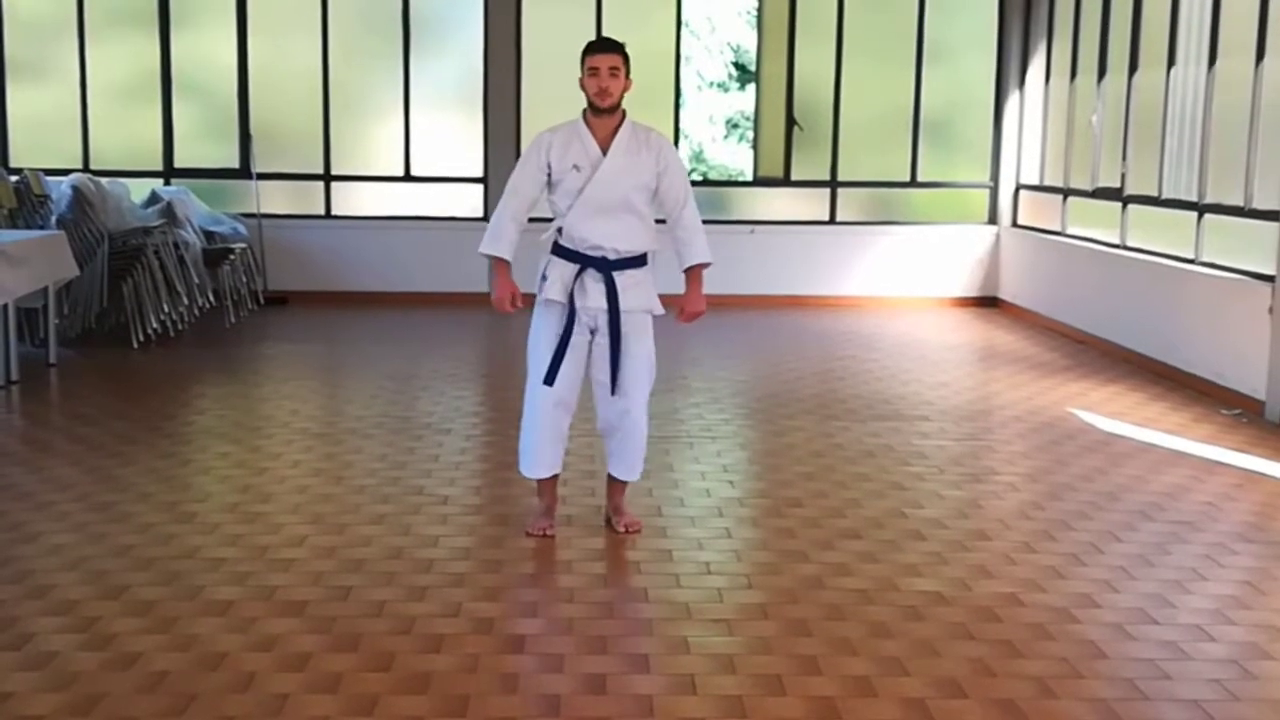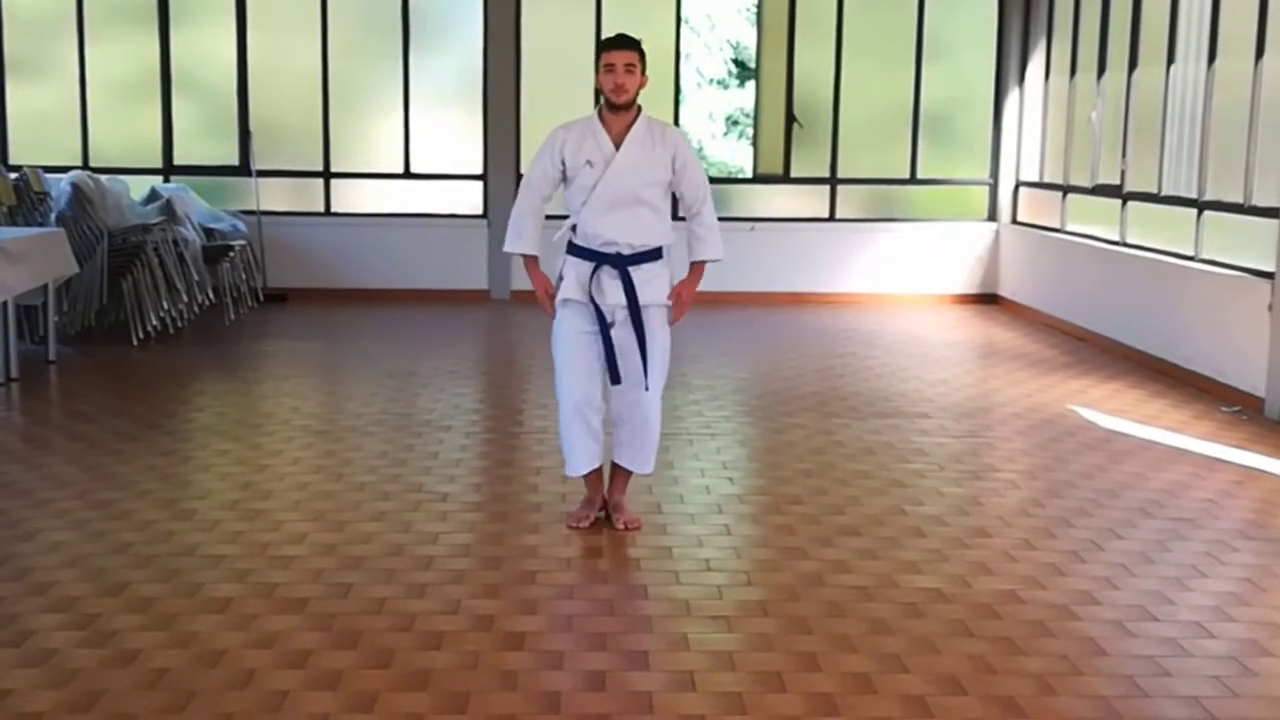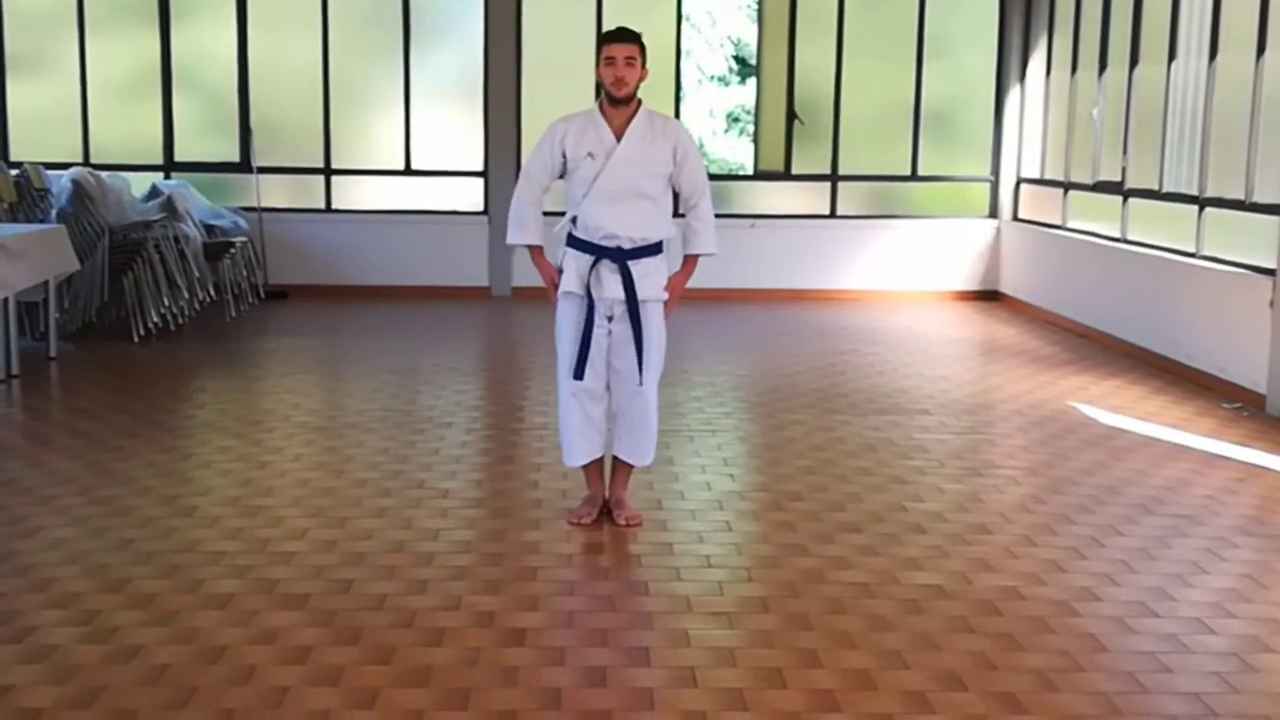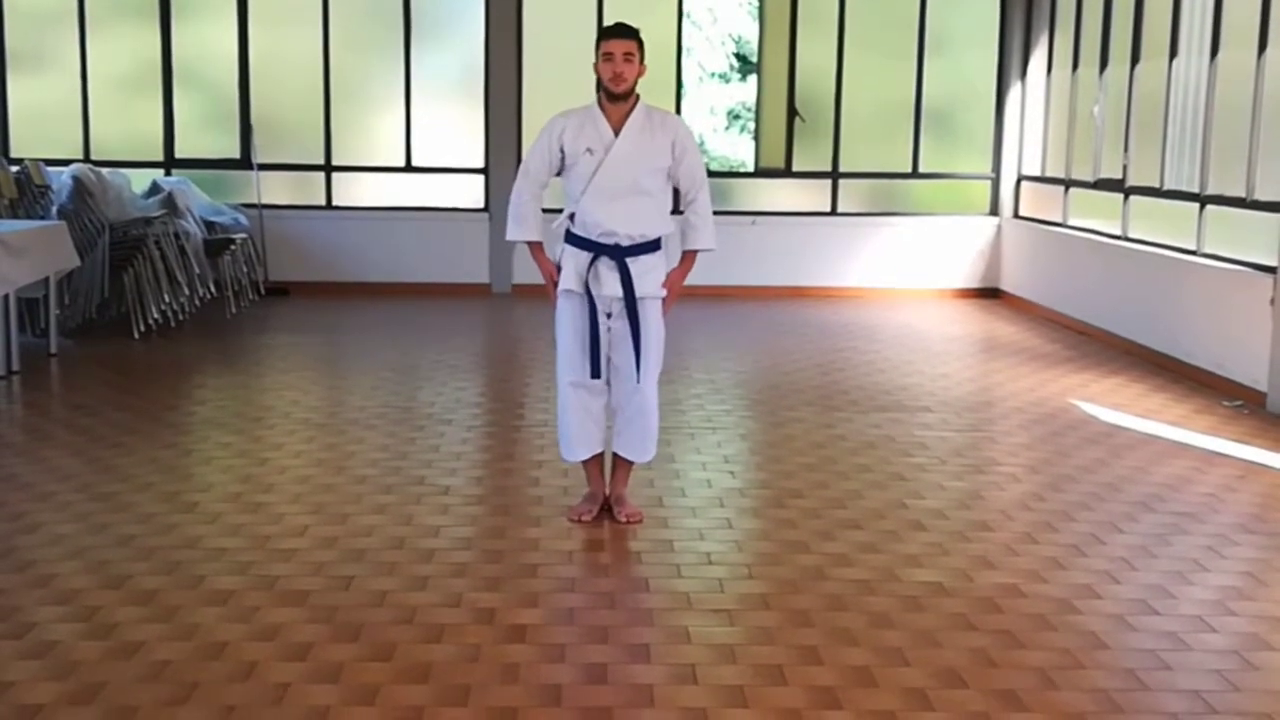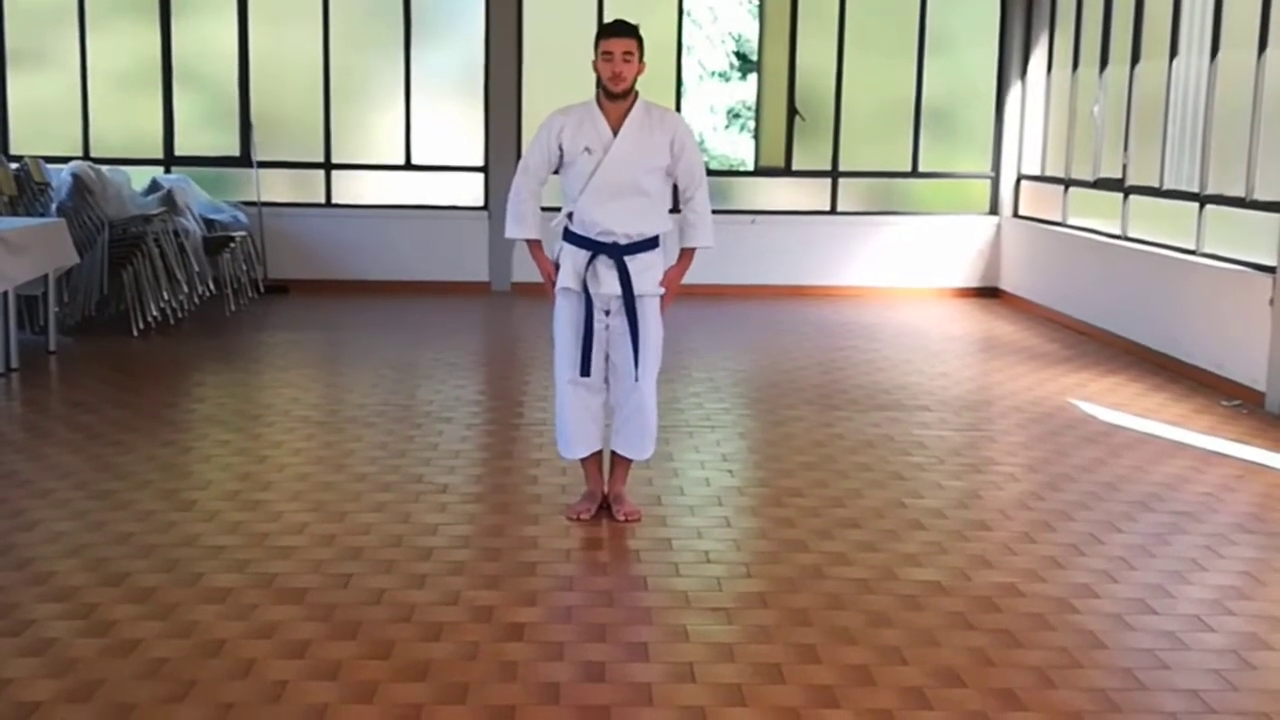
dt=0.4s
person 1, frame 1
left shoulder: (655, 147)
right shoulder: (551, 143)
left elbow: (683, 215)
right elbow: (513, 208)
left wrist: (694, 285)
right wrist: (501, 274)
left hip: (629, 285)
right hip: (565, 281)
left knee: (627, 400)
right knee: (547, 394)
left ankle: (615, 500)
right ankle: (546, 502)
person 1, frame 2
left shoulder: (670, 142)
right shoulder: (566, 139)
left elbow: (701, 210)
right elbow: (528, 203)
left wrist: (693, 279)
right wrist: (535, 273)
left hip: (646, 280)
right hip: (582, 278)
left knee: (640, 393)
right knee: (578, 392)
left ankle: (618, 496)
right ankle: (592, 492)
person 1, frame 3
left shoulder: (671, 135)
right shoulder: (567, 132)
left elbow: (698, 202)
right elbow: (527, 194)
left wrist: (685, 272)
right wrist: (542, 263)
left hip: (644, 273)
right hip: (582, 271)
left knee: (638, 385)
right knee: (580, 383)
left ankle: (619, 492)
right ankle: (593, 491)
person 1, frame 4
left shoulder: (669, 130)
right shoulder: (565, 128)
left elbow: (697, 197)
right elbow: (526, 190)
left wrist: (683, 267)
right wrist: (541, 260)
left hip: (643, 270)
right hip: (580, 267)
left knee: (637, 382)
right knee: (580, 378)
left ankle: (620, 488)
right ankle: (594, 487)
person 1, frame 5
left shoulder: (670, 127)
right shoulder: (563, 124)
left elbow: (695, 196)
right elbow: (525, 188)
left wrist: (681, 266)
right wrist: (541, 258)
left hip: (642, 267)
right hip: (579, 265)
left knee: (636, 380)
right knee: (577, 377)
left ankle: (618, 487)
right ankle: (592, 486)
